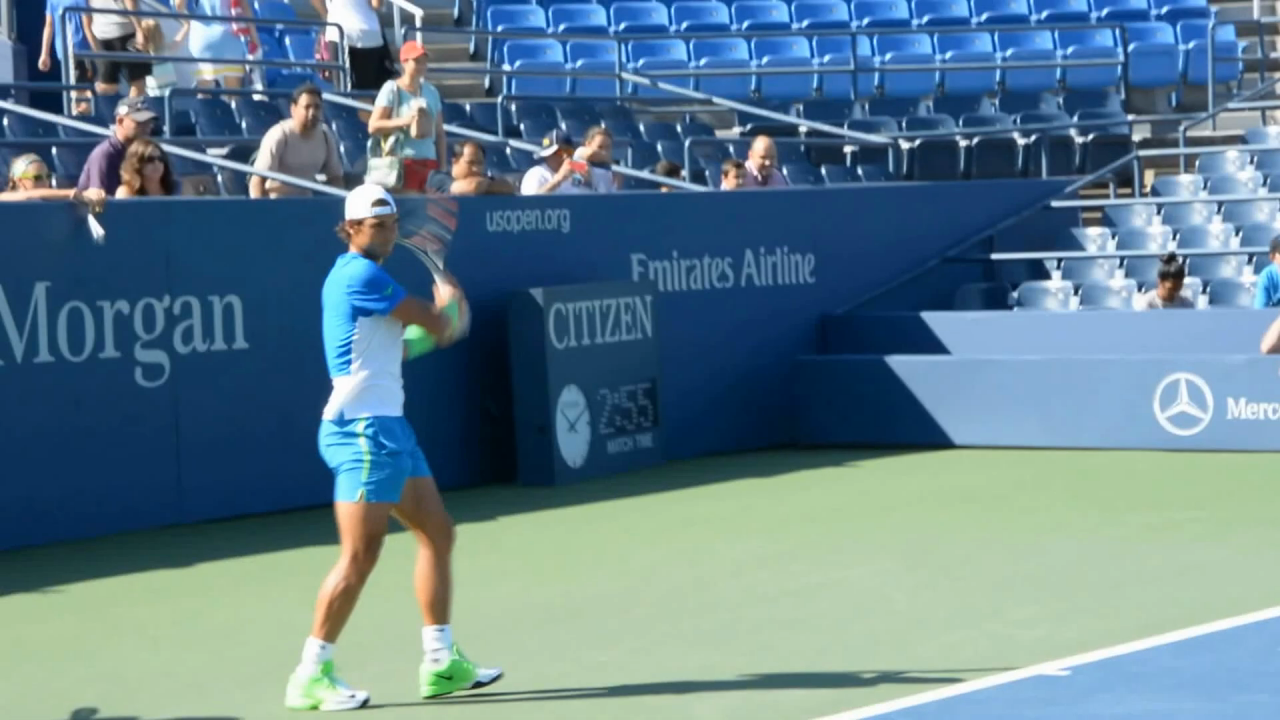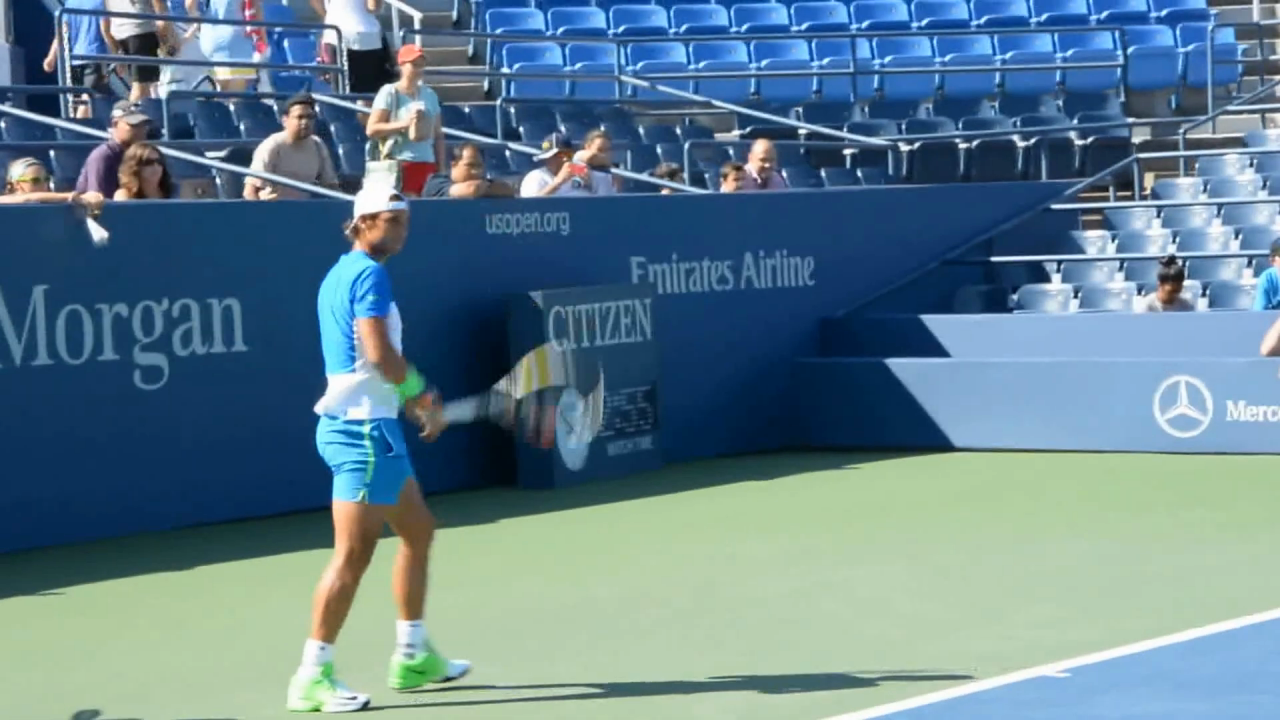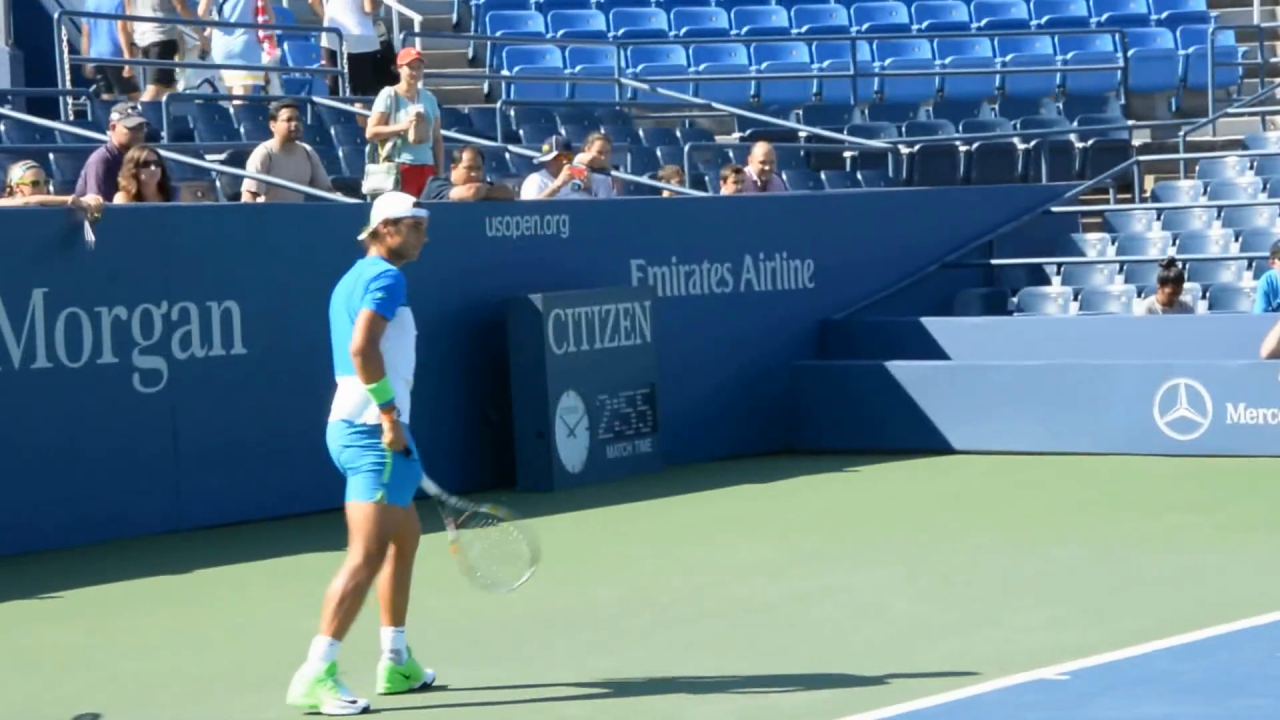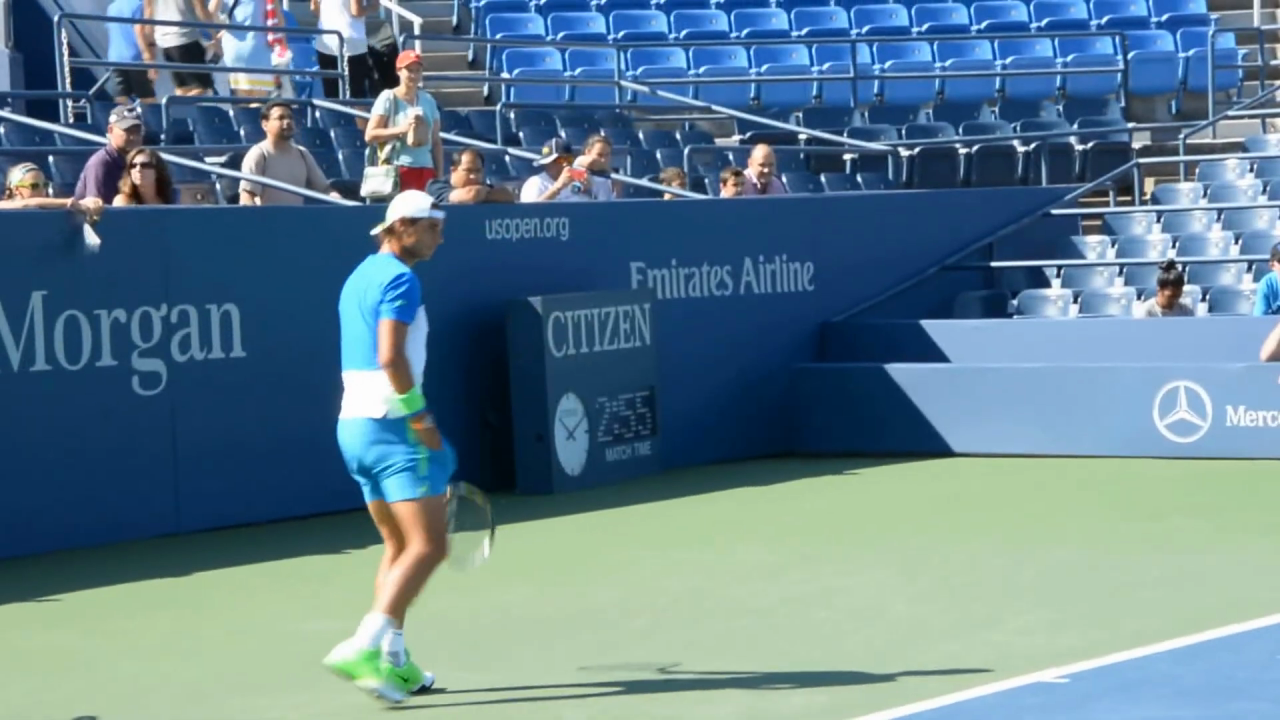
dt=0.2s
person 1, frame 1
left shoulder: (361, 276)
right shoulder: (361, 274)
left elbow: (412, 337)
right elbow: (434, 318)
left wrist: (437, 325)
right wrist: (448, 301)
left hip: (385, 428)
right hip: (362, 433)
left knee: (438, 533)
right knee: (359, 556)
left ankle: (441, 662)
right ankle: (311, 675)
person 1, frame 2
left shoulder: (345, 274)
right shoulder: (367, 273)
right elbow: (380, 355)
left wrist: (412, 398)
right wrist: (420, 394)
left hip: (371, 427)
right hip: (361, 430)
left knee: (418, 532)
right knee: (353, 555)
left ankle: (413, 657)
right ankle: (312, 677)
person 1, frame 3
left shoulder: (354, 279)
right shoulder: (386, 277)
right elbow: (362, 348)
right wrist: (389, 409)
left hip: (357, 428)
right hip: (373, 433)
left knee: (405, 540)
right knee: (367, 556)
left ankle: (397, 662)
right ankle: (315, 675)
person 1, frame 4
left shoulder: (362, 276)
right shoulder: (400, 278)
right elbow: (392, 358)
right wrist: (421, 417)
left hip: (354, 425)
right hip: (392, 428)
left knee: (400, 546)
right knee: (429, 545)
left ankle: (394, 663)
right ankle: (363, 648)
